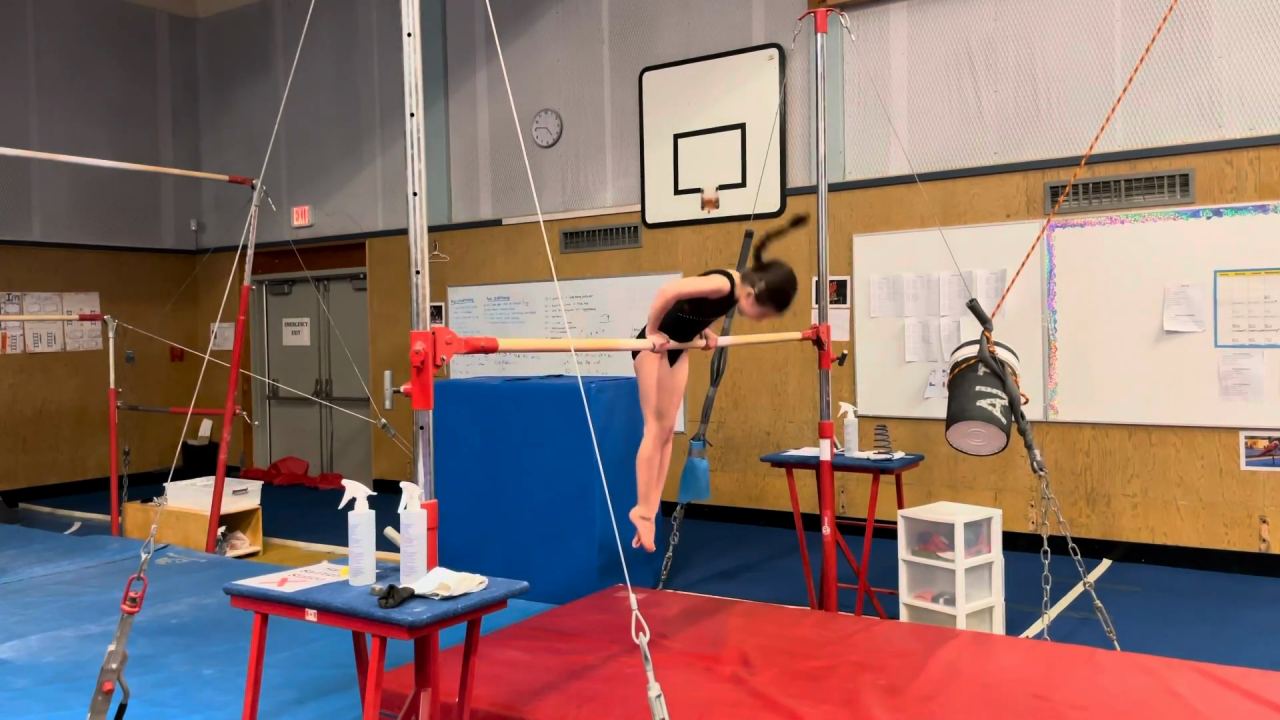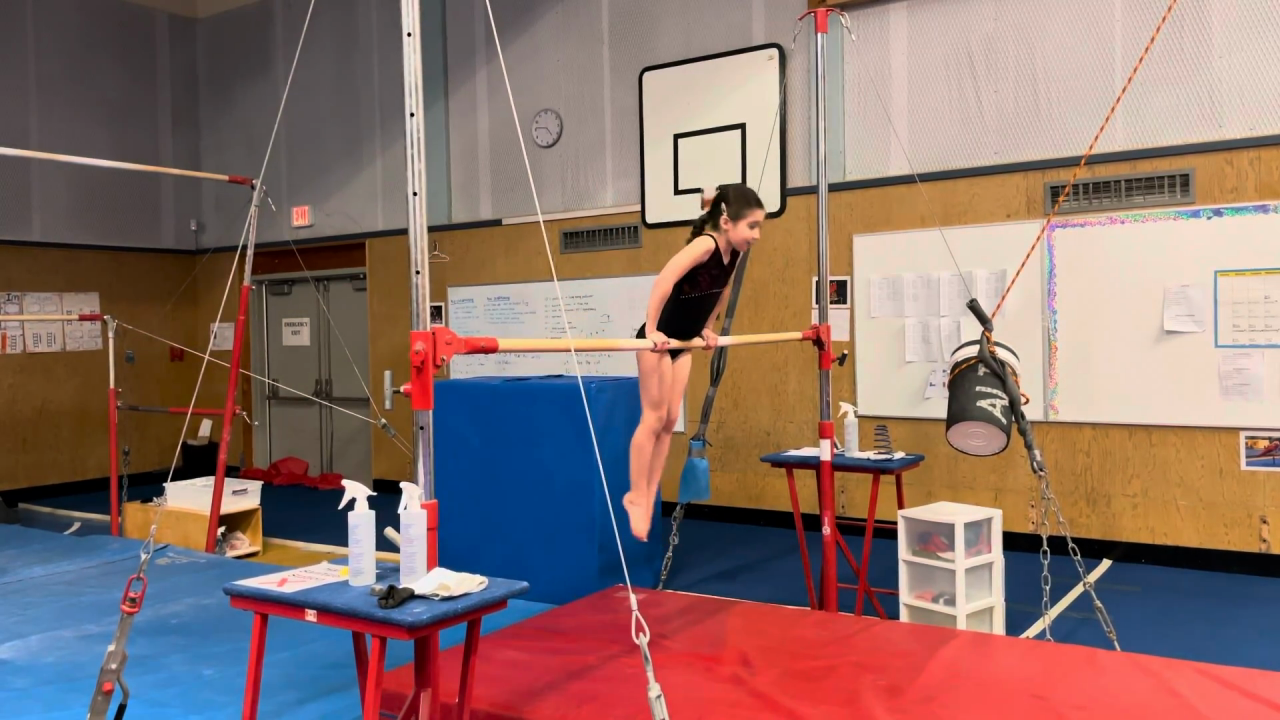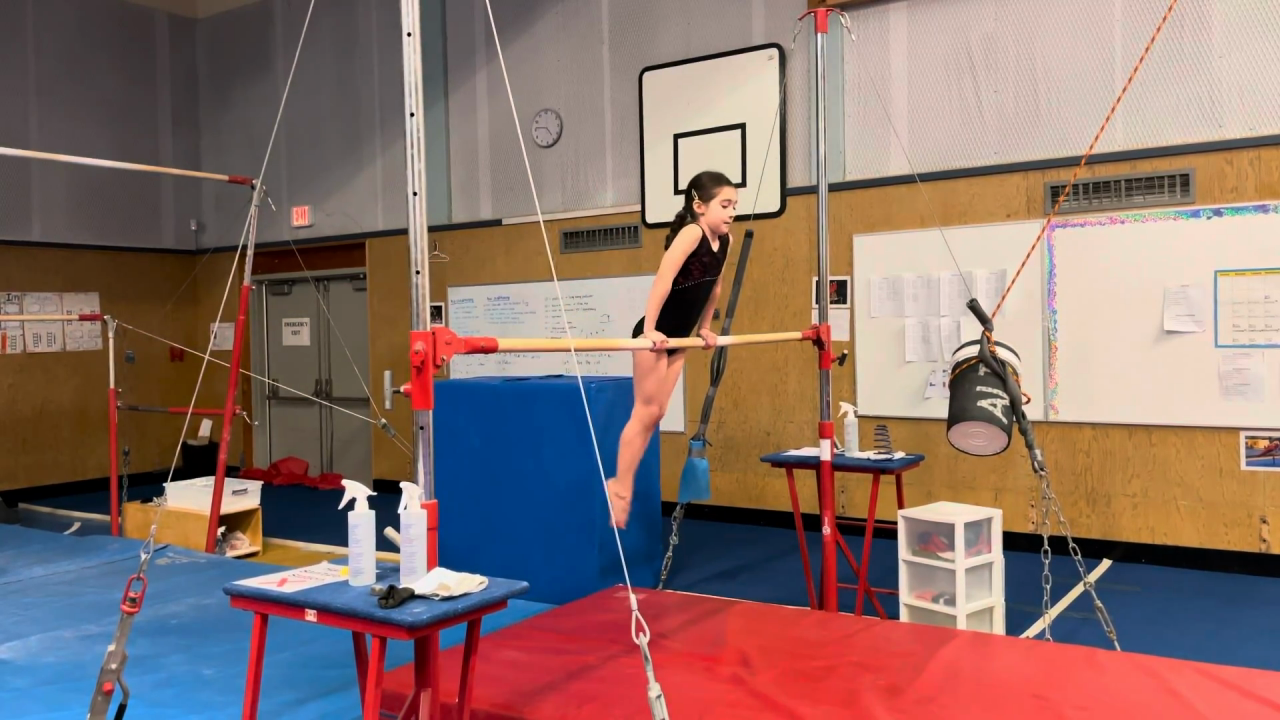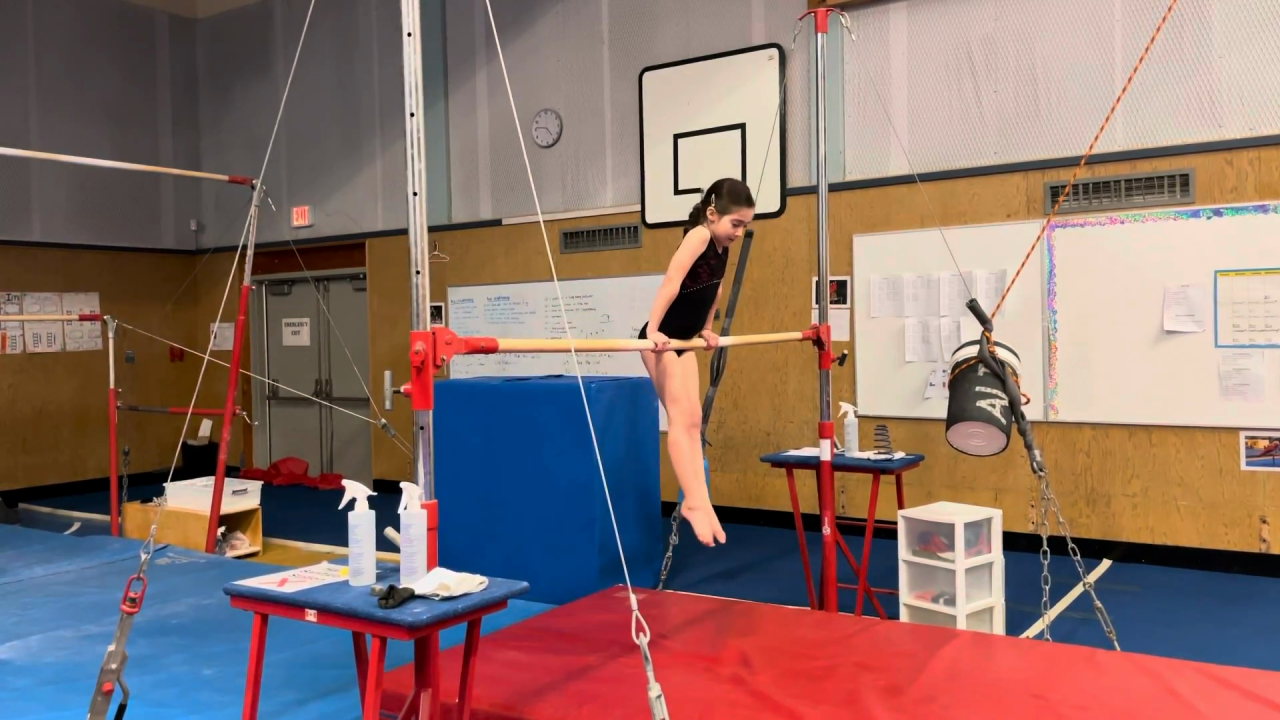
dt=0.4s
person 1, frame 1
left shoulder: (742, 286)
right shoulder: (723, 285)
right elbow: (668, 291)
right wrist: (652, 335)
left hip: (677, 348)
right hip: (655, 347)
left knee: (667, 431)
right knee: (657, 430)
left ankle: (651, 509)
right ankle: (643, 511)
person 1, frame 2
left shoulder: (733, 251)
right shoulder: (706, 244)
right elbow: (665, 280)
left wrist: (706, 329)
right wrist: (651, 330)
left hip: (684, 342)
right hip: (660, 339)
left knee: (669, 420)
right knee: (655, 418)
left ankle: (647, 498)
right ankle: (636, 495)
person 1, frame 3
left shoulder: (723, 242)
right shoulder: (691, 233)
right elbow: (664, 279)
left wrist: (705, 329)
right wrist: (650, 329)
left hip: (679, 340)
right hip: (656, 337)
left knee: (656, 415)
right knee: (645, 412)
left ankle: (624, 485)
right ankle: (620, 485)
person 1, frame 4
left shoulder: (722, 245)
right shoulder: (699, 235)
right elbow: (671, 281)
left wrist: (706, 329)
right wrist: (652, 329)
left hip: (684, 341)
right hip: (661, 339)
left knee: (693, 418)
right knee: (681, 417)
left ankle: (695, 499)
right ankle: (695, 502)
